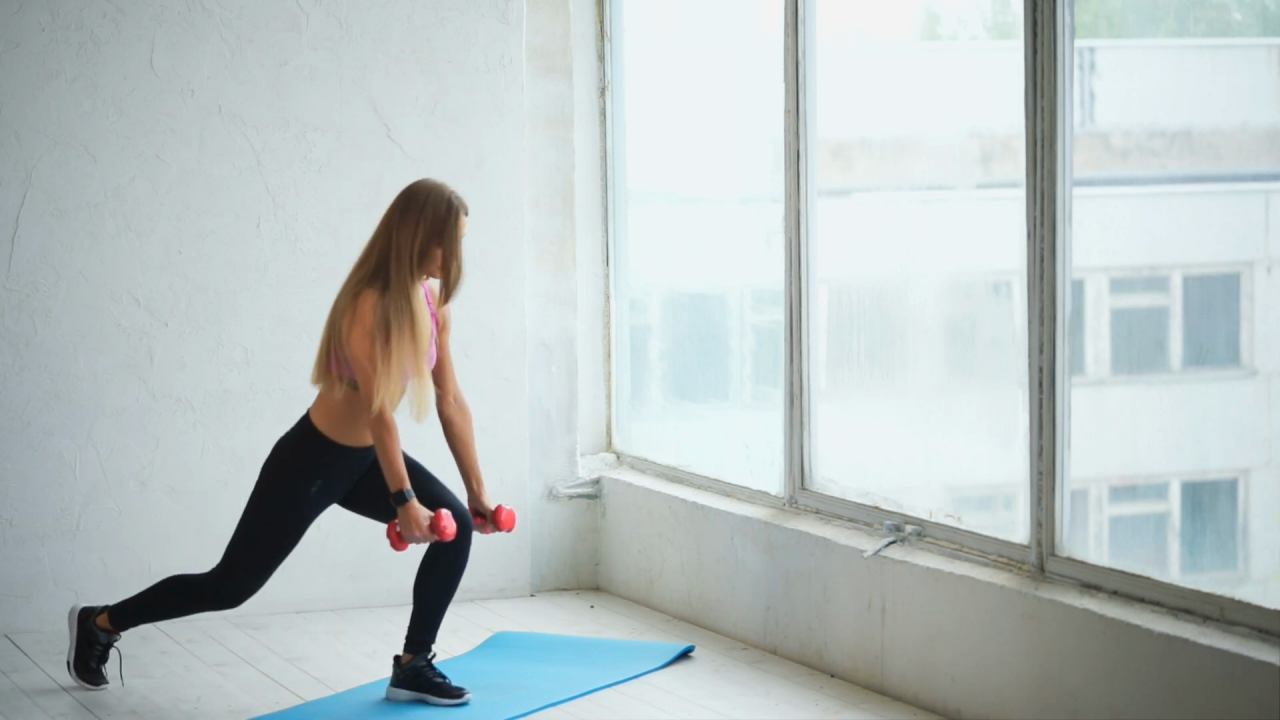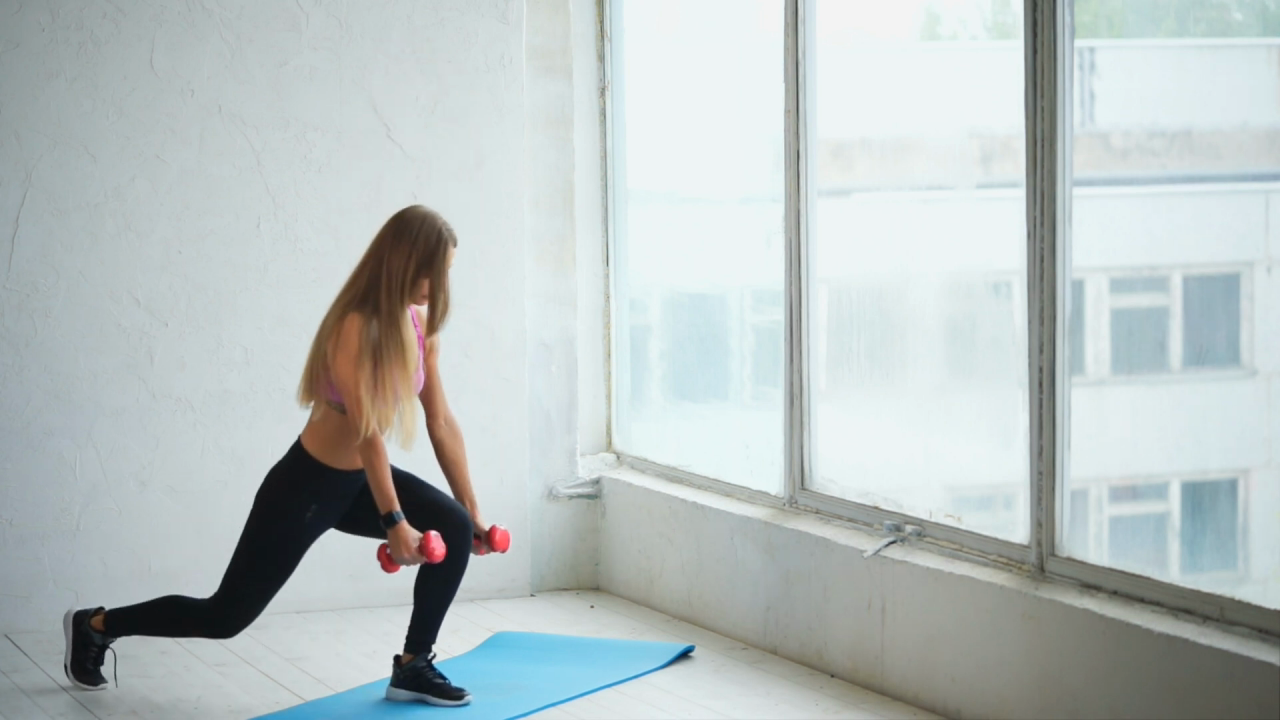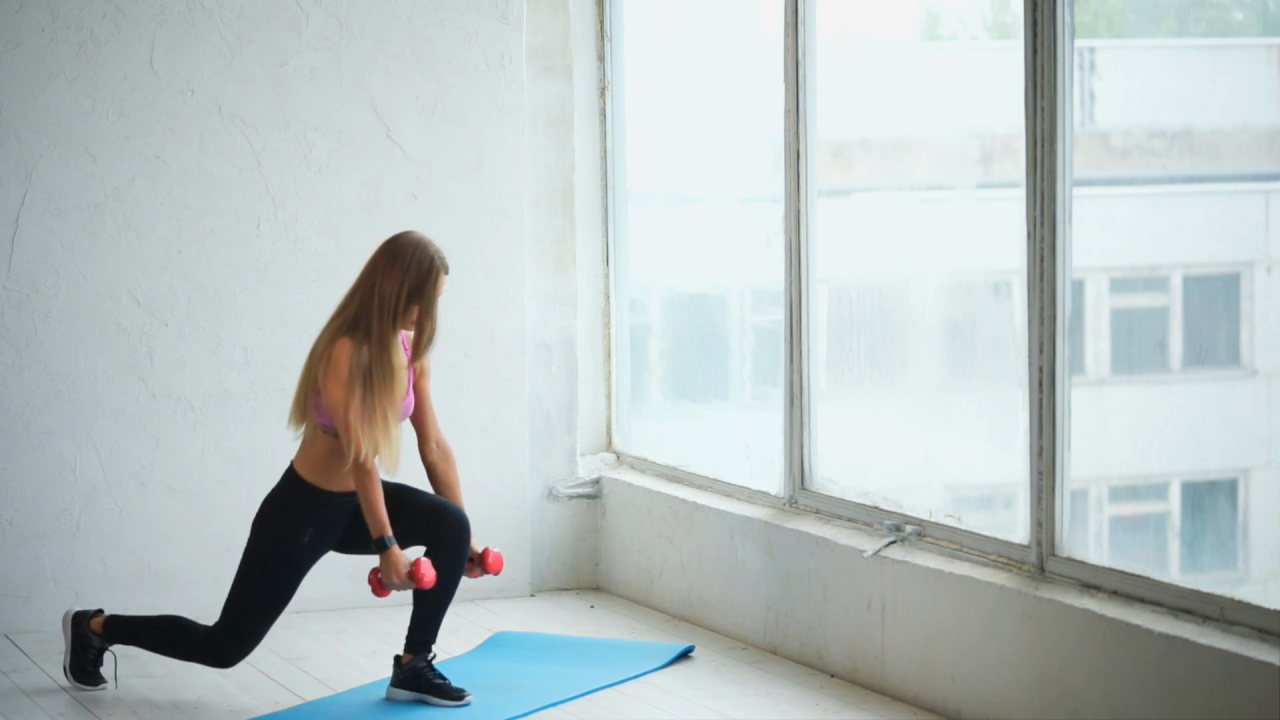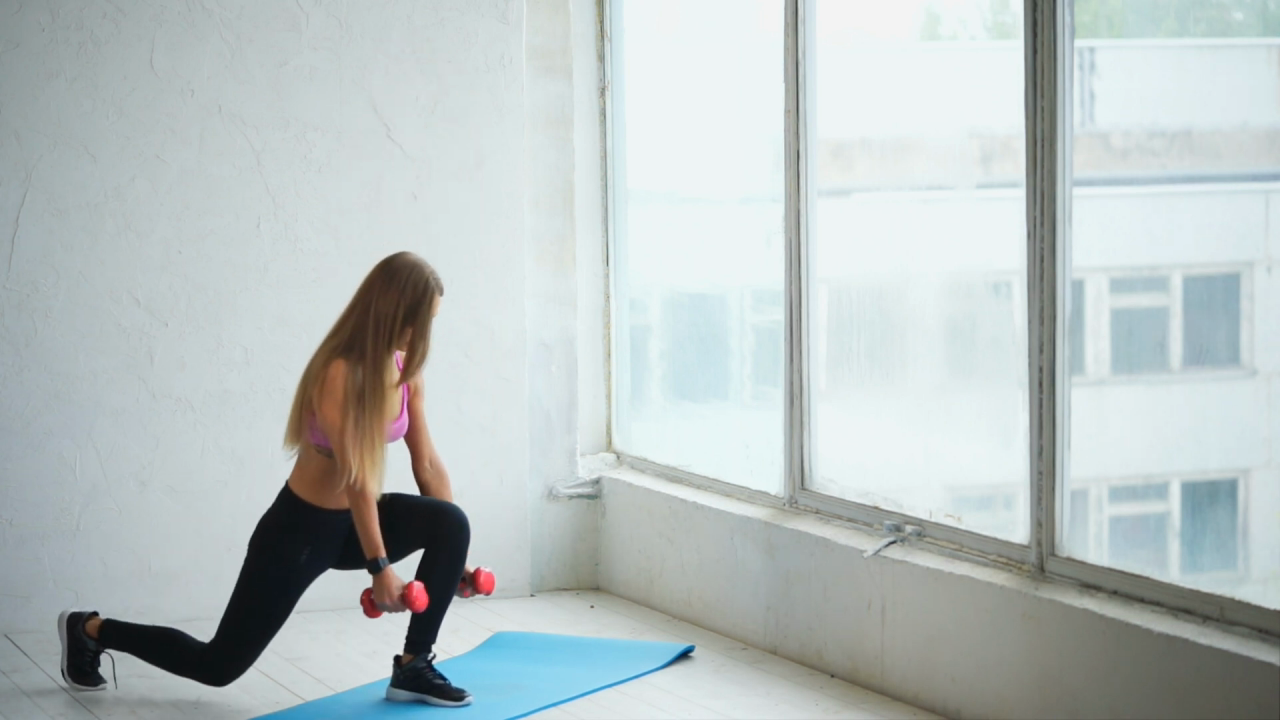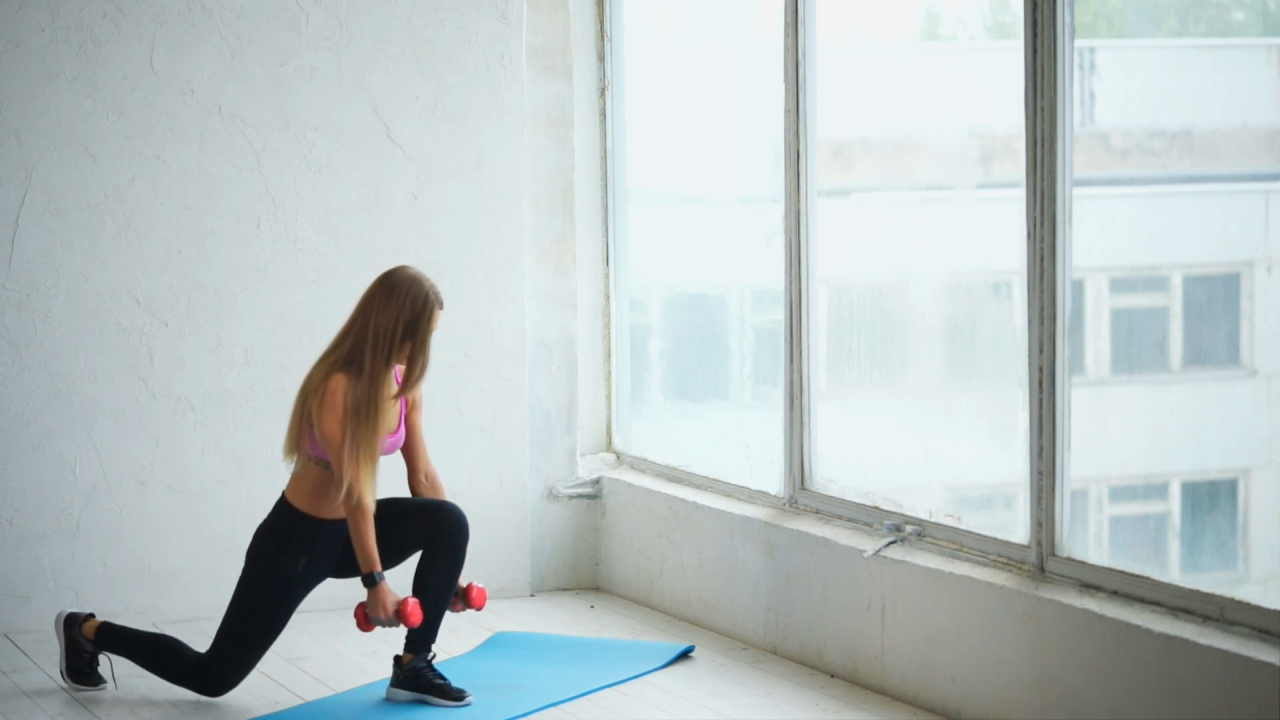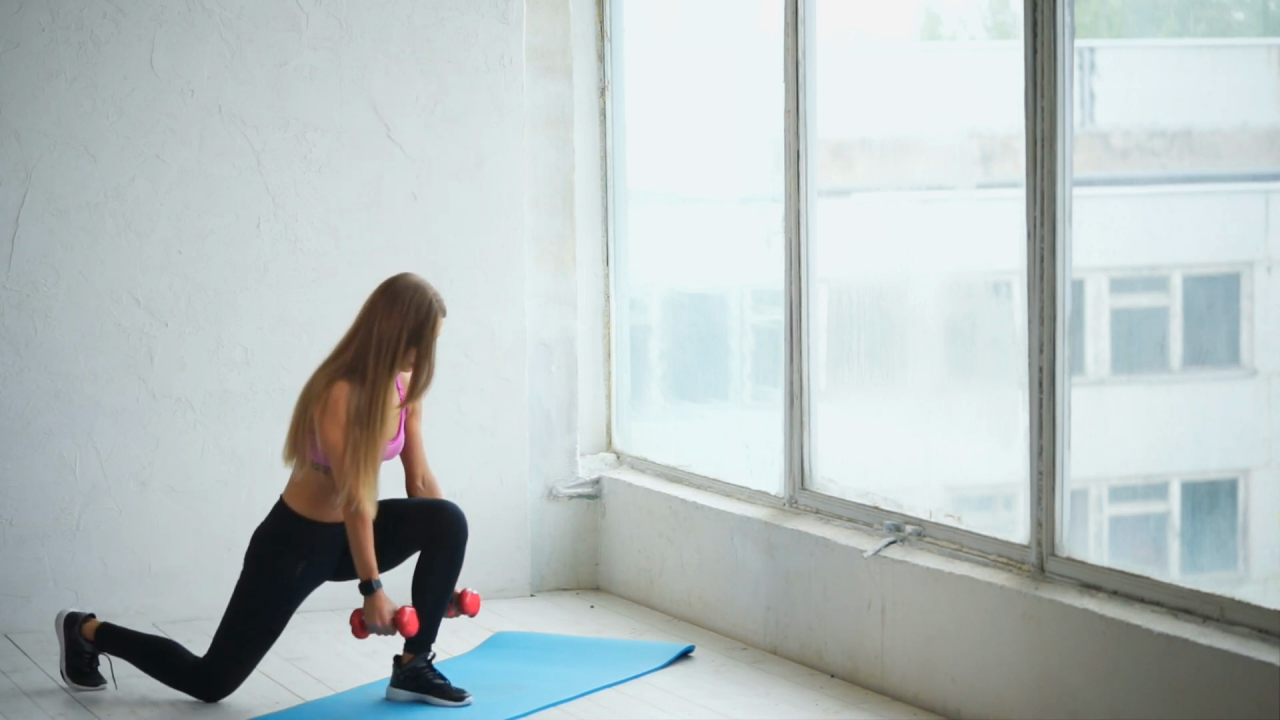
dt=0.2s
person 1, frame 1
left shoulder: (434, 303)
right shoulder: (369, 304)
left elbow: (451, 401)
right elbow: (379, 410)
left wrist: (477, 490)
right wrist: (404, 500)
left hip: (363, 459)
right hip: (311, 461)
left knee: (456, 526)
right knee: (231, 585)
left ankle: (413, 665)
right ankle: (99, 624)
person 1, frame 2
left shoulder: (420, 326)
right shoulder: (353, 328)
left elbow: (442, 423)
right elbow: (367, 433)
left wrist: (472, 510)
right wrist: (393, 521)
left hip: (356, 481)
right hip: (306, 485)
left knee: (453, 531)
right knee: (227, 615)
left ankle: (413, 666)
right ankle: (94, 626)
person 1, frame 3
left shoulder: (411, 350)
right shoulder: (344, 352)
left elbow: (434, 445)
right elbow: (358, 458)
left wrist: (467, 534)
right wrist: (386, 545)
left hip: (351, 502)
right hip: (301, 509)
left knee: (450, 530)
right knee: (226, 644)
left ankle: (413, 667)
right ankle: (93, 628)
person 1, frame 4
left shoulder: (405, 370)
right shoulder: (338, 373)
left elbow: (427, 464)
right elbow: (355, 479)
left wrist: (457, 557)
right wrist: (379, 567)
left hip: (348, 520)
right hip: (298, 527)
left knee: (450, 526)
right knee: (219, 666)
left ankle: (413, 668)
right ankle: (88, 630)
person 1, frame 5
left shoulder: (404, 382)
right shoulder: (337, 387)
left elbow: (422, 475)
right elbow: (354, 492)
left wrist: (449, 571)
right wrist: (375, 581)
left hip: (346, 531)
right hip: (296, 538)
left knee: (450, 522)
right knee: (213, 677)
left ankle: (413, 667)
right ankle: (86, 632)
person 1, frame 6
left shoulder: (406, 388)
right shoulder: (340, 394)
left elbow: (420, 480)
right elbow: (353, 499)
left wrist: (447, 575)
right wrist: (372, 588)
left hip: (344, 534)
right hip: (294, 542)
left knee: (448, 521)
right knee: (211, 682)
left ankle: (413, 667)
right ankle: (86, 632)
